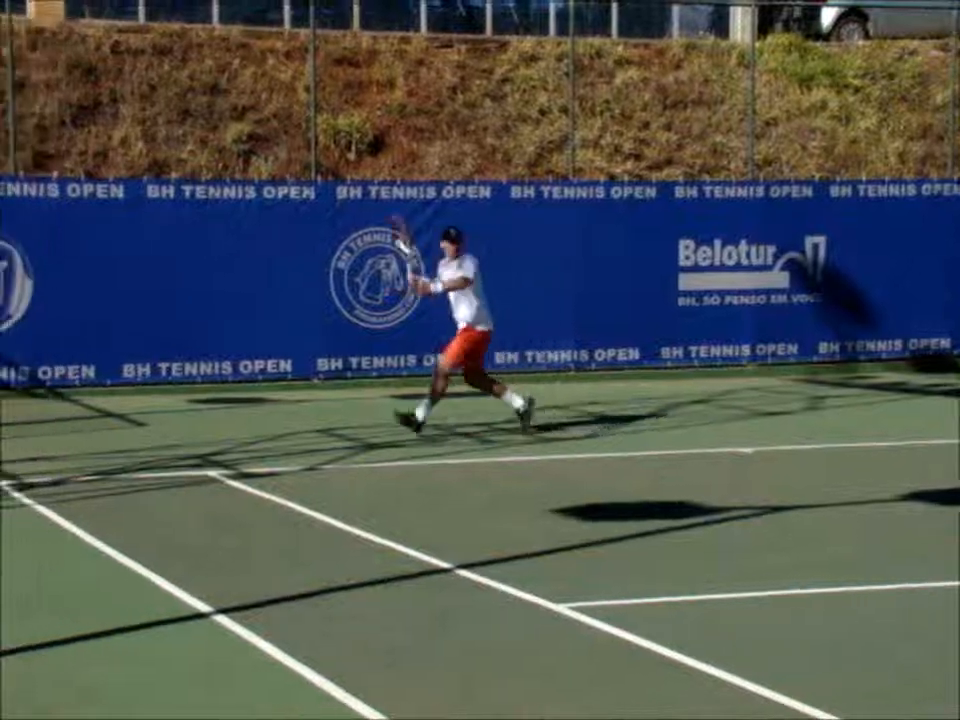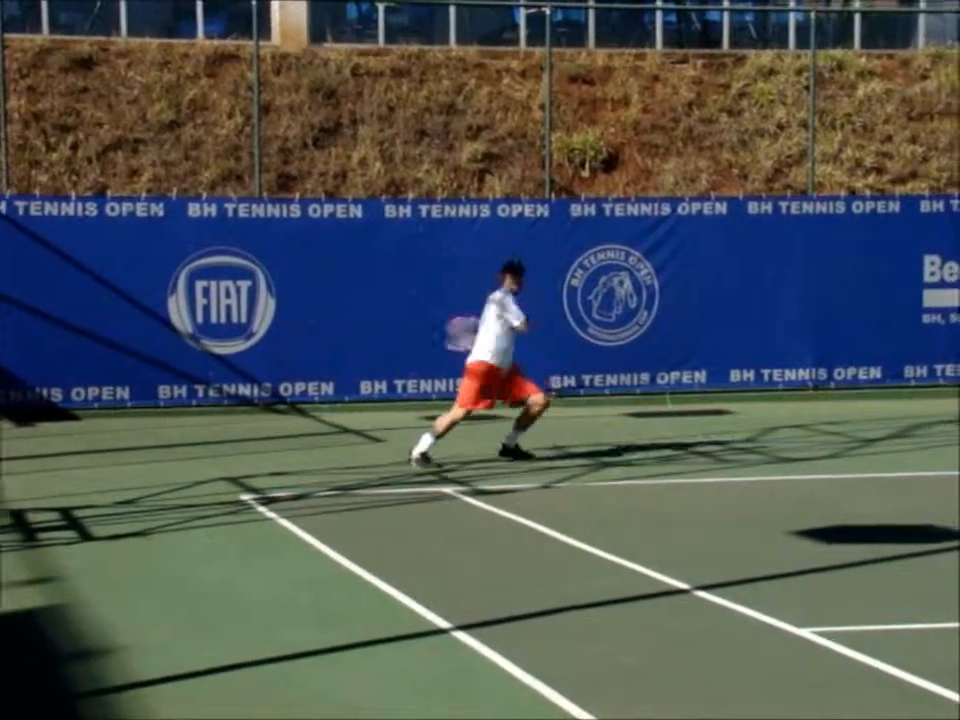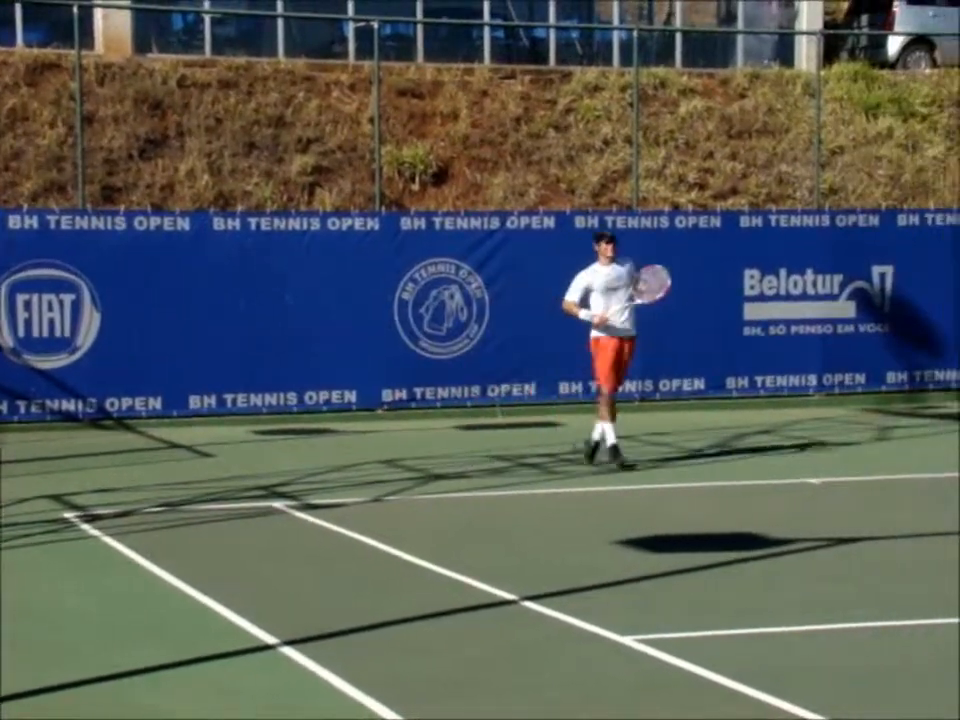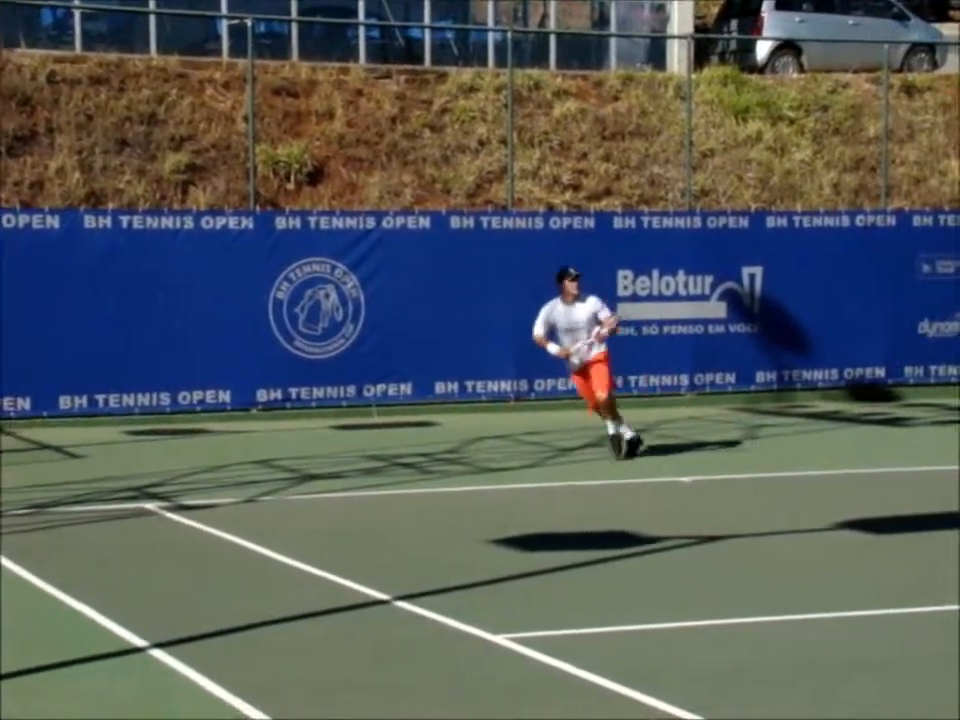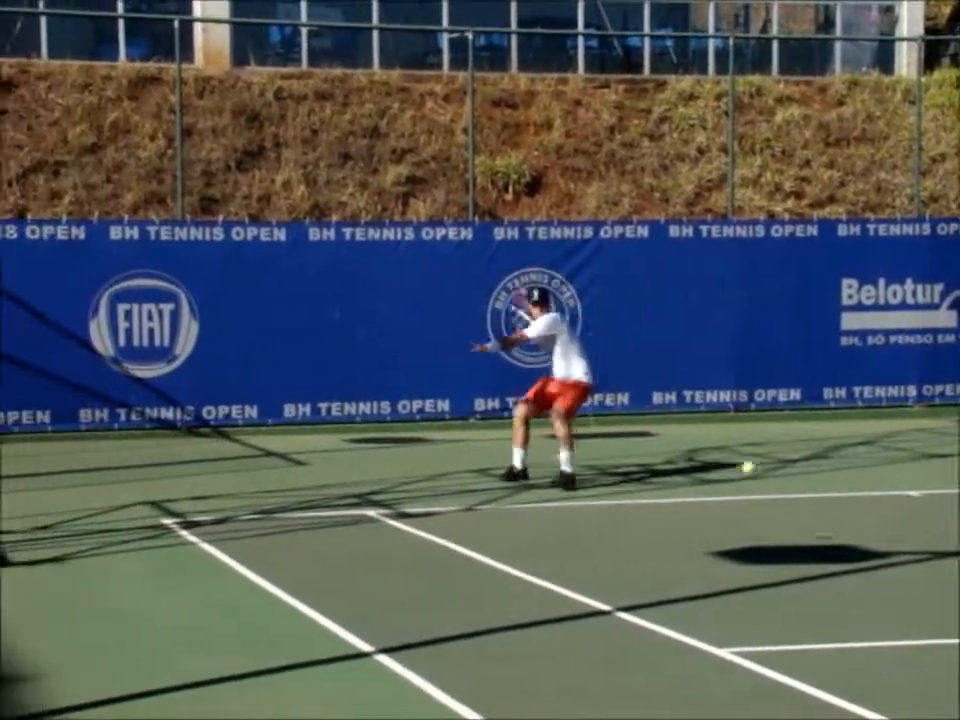
dt=1s
person 1, frame 1
left shoulder: (467, 260)
right shoulder: (444, 264)
left elbow: (465, 282)
left wrist: (434, 287)
right wrist: (420, 283)
left hip: (476, 327)
right hip: (469, 327)
left knee: (443, 365)
right knee: (474, 377)
left ankle: (420, 416)
right ankle: (521, 405)
person 1, frame 2
left shoulder: (504, 301)
right shoulder: (501, 298)
right elbow: (522, 327)
right wrist: (523, 323)
left hip: (504, 369)
right hip: (484, 365)
left knee: (540, 402)
right knee: (460, 413)
left ankle: (509, 444)
right ankle: (419, 451)
person 1, frame 3
left shoulder: (627, 266)
right shoulder: (587, 275)
right elbow: (567, 305)
right wrist: (589, 316)
left hip: (627, 336)
right hip: (603, 338)
left knee: (611, 391)
right knee: (607, 390)
left ankle: (595, 439)
right ankle: (611, 443)
person 1, frame 4
left shoulder: (592, 302)
right shoulder: (549, 310)
left elbow: (611, 320)
right elbow: (538, 337)
left wrist: (607, 329)
right wrist: (556, 350)
left hip: (597, 356)
right hip: (576, 364)
left knee: (604, 397)
right knee: (595, 405)
left ankle: (622, 436)
right ankle: (628, 436)
person 1, frame 5
left shoulder: (552, 319)
right shoulder: (540, 323)
left elbow: (520, 338)
left wrist: (492, 345)
left hip: (577, 381)
right hip: (557, 380)
left knee: (558, 413)
right knee: (520, 413)
left ankle: (568, 472)
right ankle: (518, 467)
